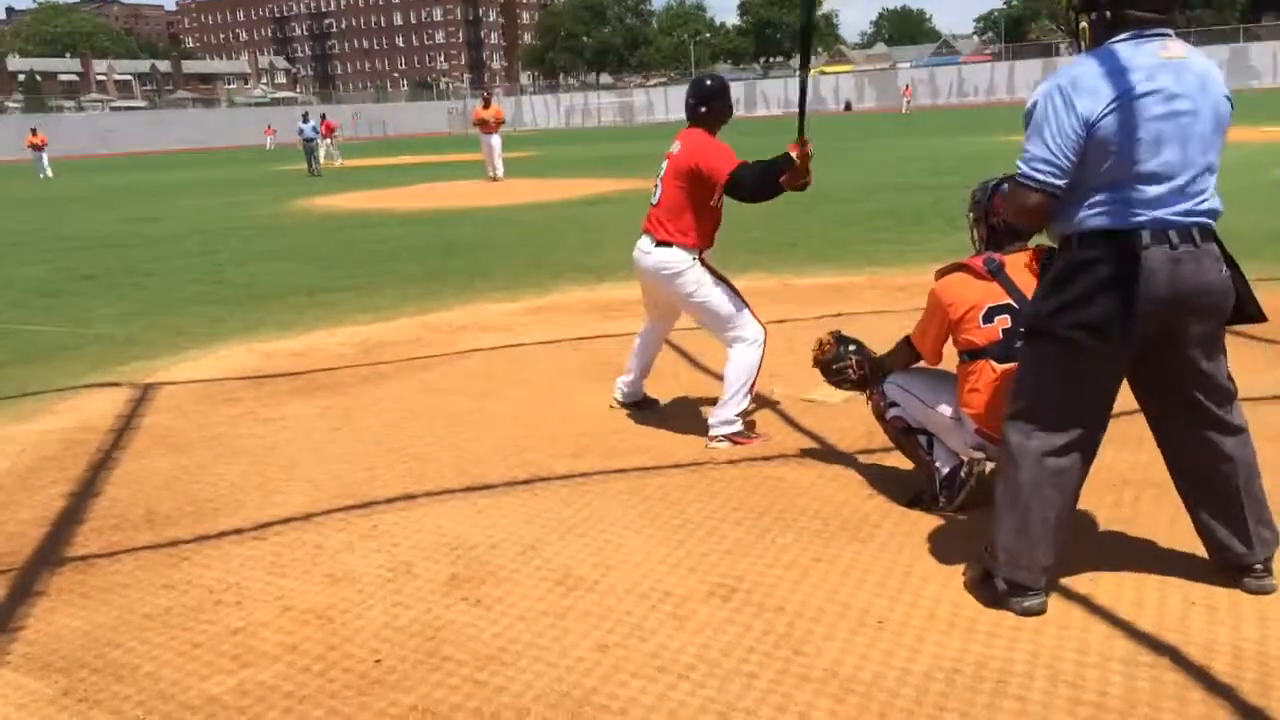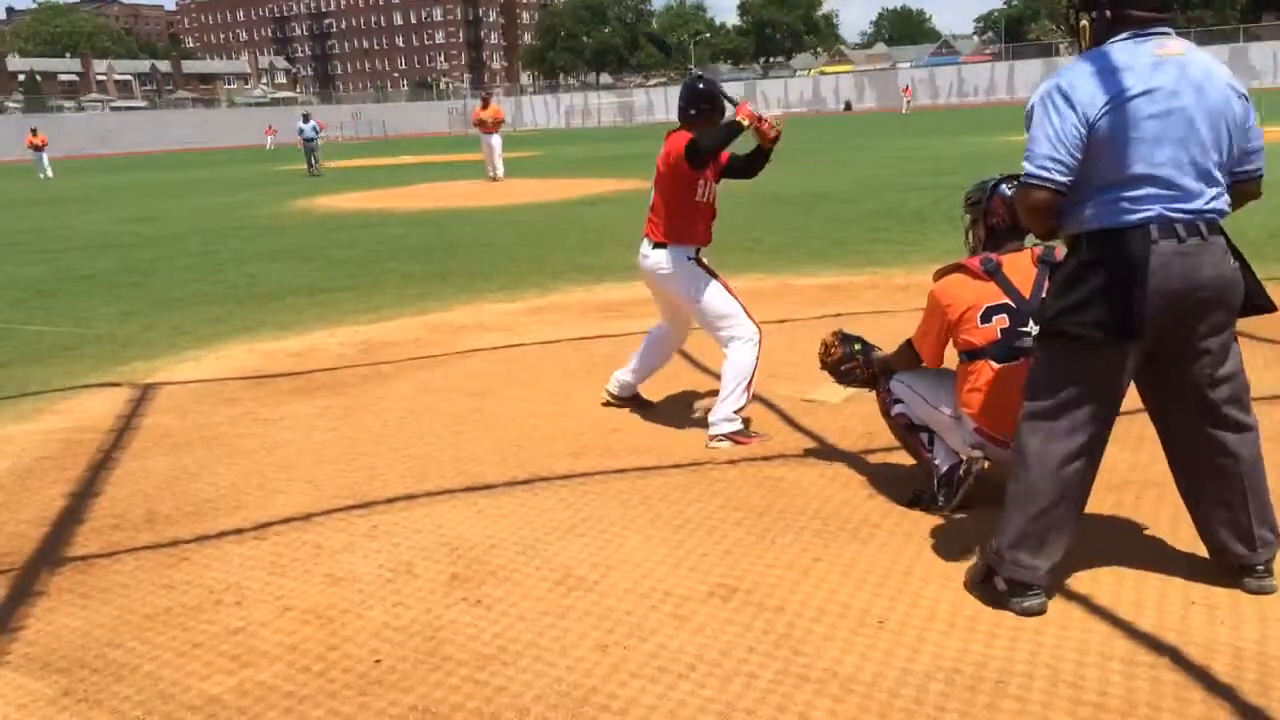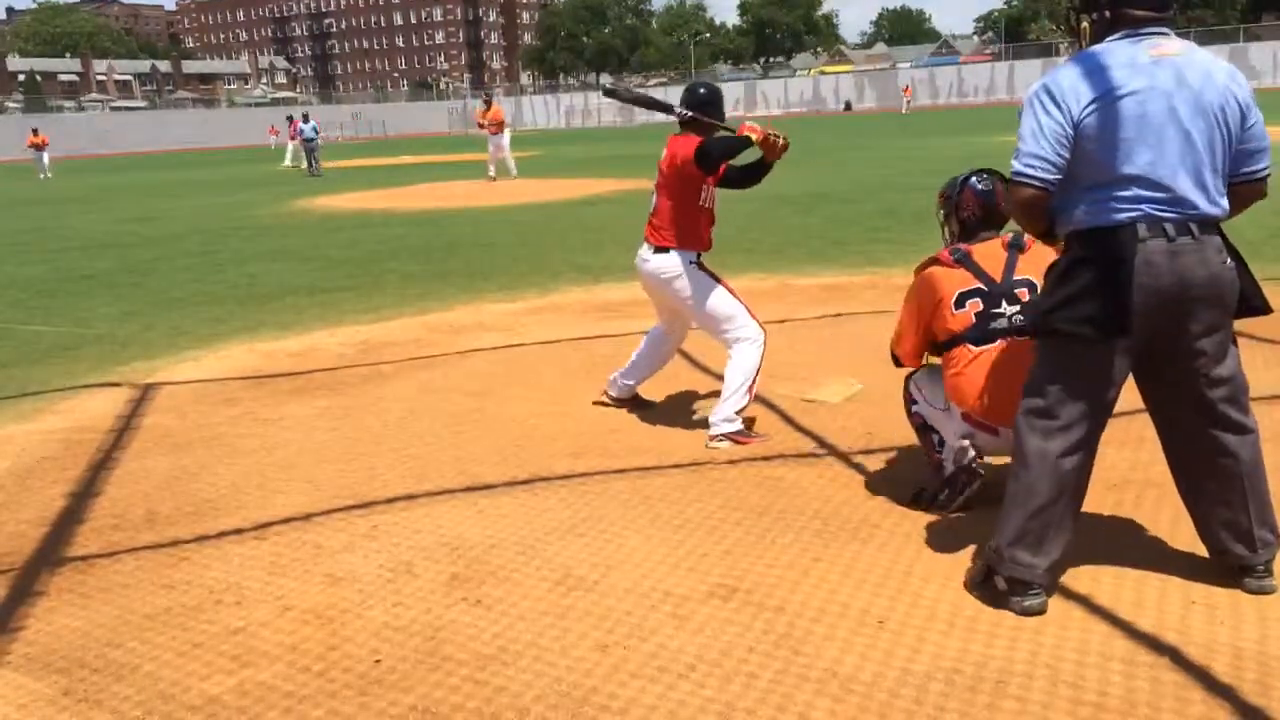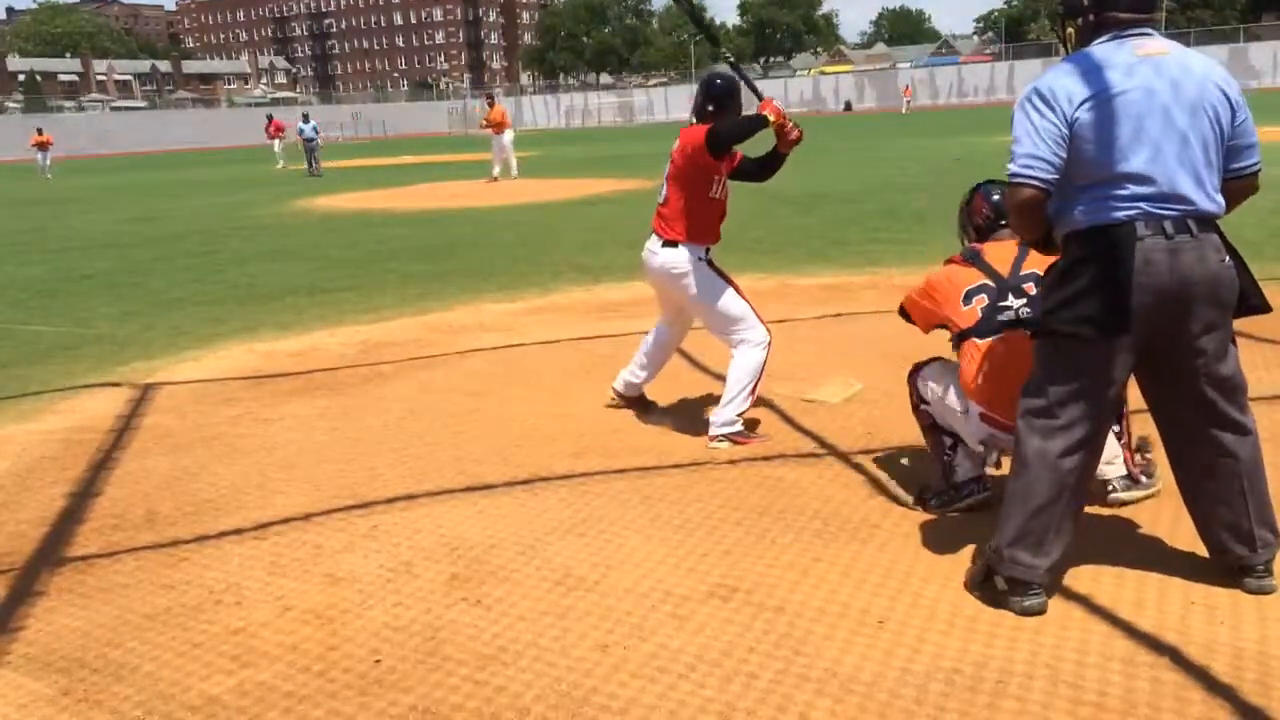
dt=0.5s
person 1, frame 1
left shoulder: (1076, 82)
right shoulder: (1210, 77)
left elbow: (1029, 206)
left wrist: (1017, 208)
left hip: (1107, 273)
right hip: (1199, 266)
left knee: (1045, 426)
right knee: (1208, 419)
left ankle: (1016, 575)
person 1, frame 2
left shoulder: (1078, 81)
right shoulder: (1221, 76)
left elbow: (1039, 199)
left wrist: (1050, 227)
left hip: (1116, 270)
right hip: (1208, 262)
left knee: (1059, 424)
right knee: (1218, 417)
left ankle: (1019, 574)
person 1, frame 3
left shoulder: (1071, 80)
right shoulder: (1225, 75)
left elbow: (1027, 195)
left wrist: (1055, 231)
left hip: (1109, 269)
right hip: (1203, 264)
left knee: (1056, 422)
right knee: (1218, 416)
left ankle: (1019, 572)
person 1, frame 4
left shoulder: (1062, 83)
right shoulder: (1212, 73)
left elbow: (1025, 196)
left wrist: (1047, 241)
left hip: (1107, 267)
right hip: (1201, 261)
left knee: (1057, 421)
right knee: (1218, 415)
left ankle: (1019, 572)
person 2, frame 1
left shoulder: (687, 142)
right shoulder: (706, 148)
left elbow: (743, 187)
right elbow: (746, 184)
left wrist: (784, 180)
right wrist: (790, 157)
left hip: (648, 252)
right hip: (676, 260)
left knee: (657, 325)
right knee: (748, 335)
left ankle: (628, 392)
right ankle: (725, 427)
person 2, frame 2
left shoulder: (691, 145)
right shoulder: (679, 145)
left elbow: (744, 168)
right elbow: (700, 152)
left wrist: (765, 144)
right wrist: (741, 121)
left hip: (657, 255)
right hip: (675, 260)
left knee: (675, 326)
right knee: (743, 335)
left ankle: (621, 388)
right ankle: (724, 426)
person 2, frame 3
left shoulder: (685, 151)
right shoulder: (684, 149)
left elbow: (739, 178)
right elbow: (712, 154)
left wrist: (768, 157)
right wrist: (748, 136)
left hip: (651, 259)
right hip: (675, 264)
left knee: (673, 328)
right knee: (749, 336)
left ankle: (621, 388)
right ankle: (724, 427)
person 2, frame 4
left shoulder: (709, 148)
right shoulder: (696, 139)
left elbow: (757, 171)
right elbow: (725, 134)
left wrist: (783, 147)
right wrist: (766, 116)
left hip: (658, 252)
right hip: (683, 259)
left knee: (673, 324)
right knee: (753, 338)
left ankle: (627, 388)
right ankle: (725, 427)
person 3, frame 1
left shoulder: (955, 284)
left elbow: (910, 354)
left wrist: (869, 367)
left hip: (985, 432)
left knee: (887, 387)
left ankle: (949, 470)
person 3, frame 2
left shoulder: (955, 285)
left elbow: (914, 357)
left wrist: (876, 366)
left hip: (991, 434)
left knee: (895, 385)
left ankle: (949, 471)
person 3, frame 3
left shoulder: (934, 276)
right shoulder: (1044, 255)
left elbow: (904, 356)
left hip: (982, 425)
left knee: (920, 385)
left ankle: (955, 474)
person 3, frame 4
left shoulder: (950, 275)
right shoulder: (1056, 256)
left elbow: (908, 311)
left hip: (995, 427)
left knee: (924, 376)
left ankle: (964, 481)
right ankle: (1120, 477)
